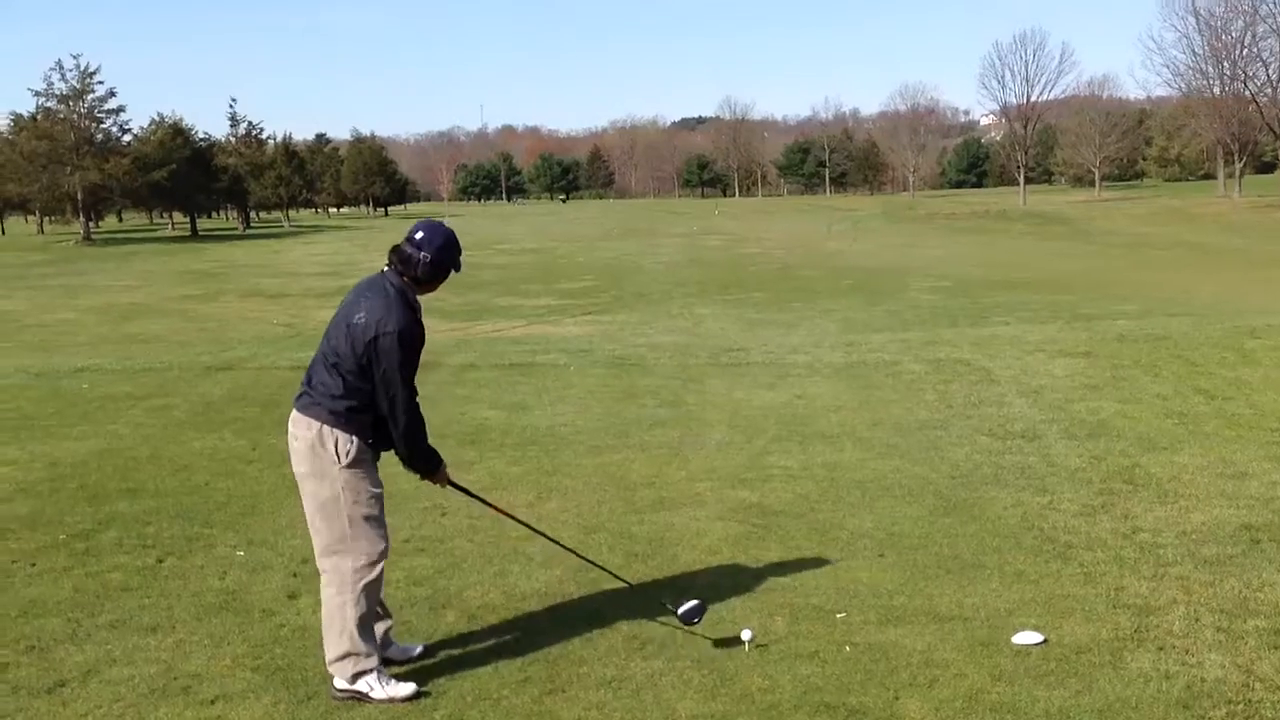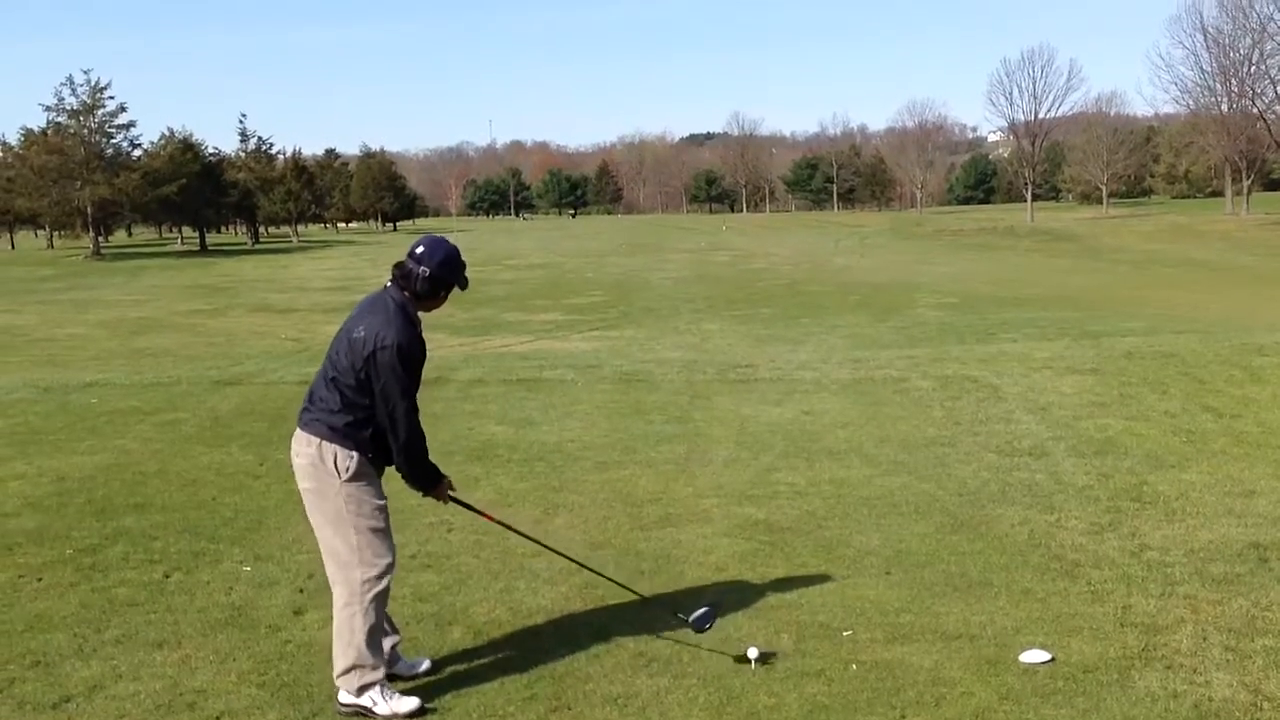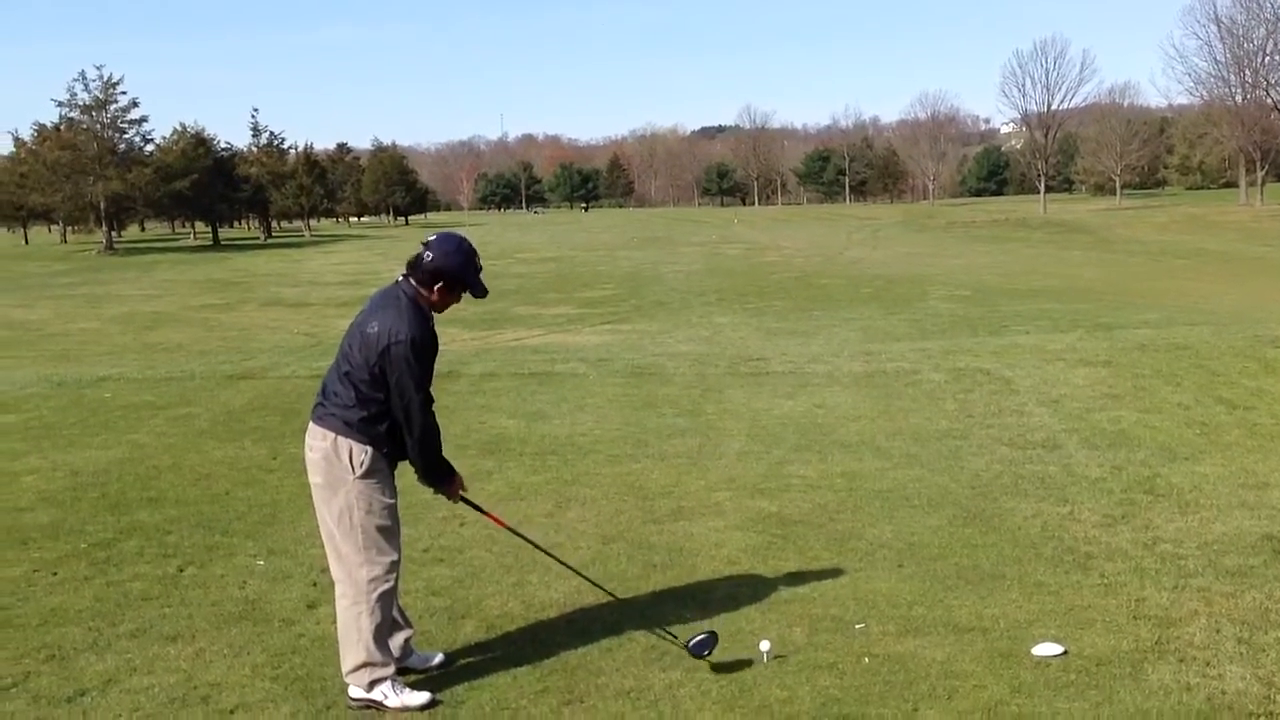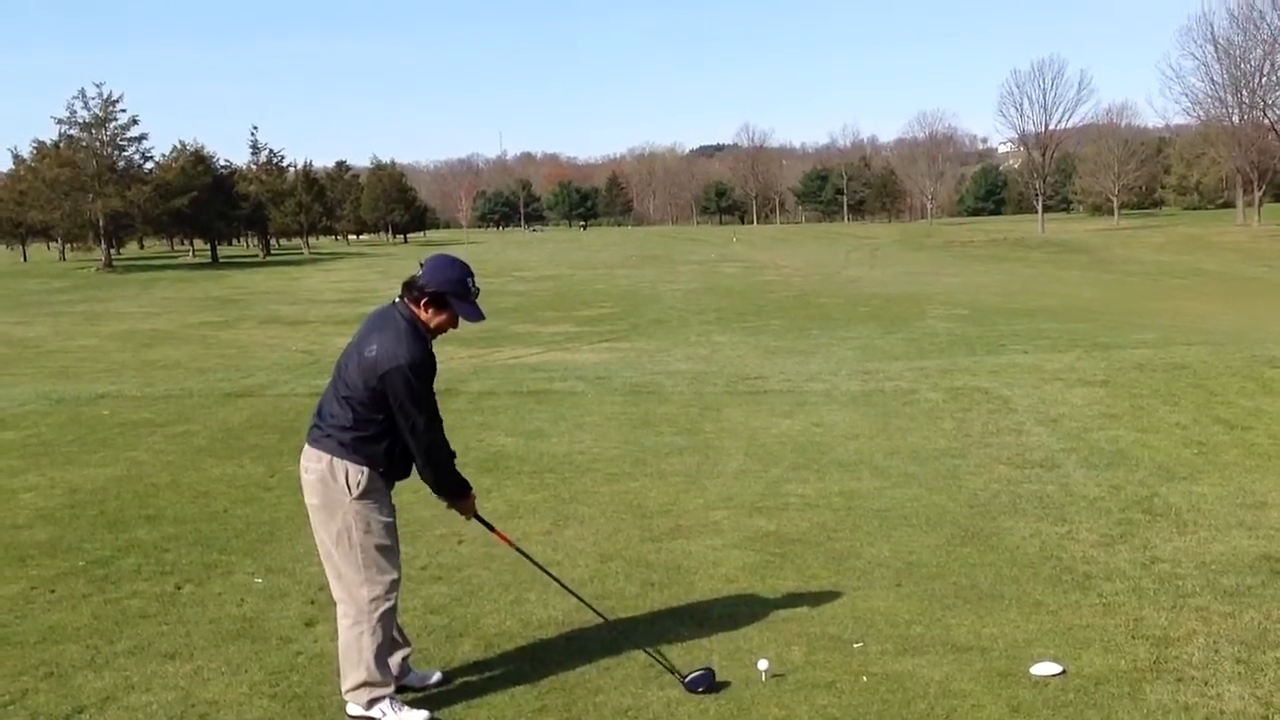
dt=0.7s
person 1, frame 1
left shoulder: (375, 288)
right shoulder: (394, 321)
right elbow: (397, 402)
left wrist: (416, 457)
right wrist: (426, 462)
left hip: (322, 424)
right hip: (335, 438)
left knee: (361, 546)
right knee: (356, 553)
left ankle: (373, 639)
right ankle: (354, 671)
person 1, frame 2
left shoulder: (382, 305)
right shoulder: (394, 335)
right elbow: (398, 418)
left wrist: (420, 471)
right wrist: (426, 478)
left hip: (334, 443)
right hip: (335, 454)
left knee: (368, 560)
right knee: (366, 566)
left ankle: (380, 654)
person 1, frame 3
left shoulder: (395, 299)
right shoulder: (406, 331)
right elbow: (414, 413)
left wrist: (433, 468)
right wrist: (439, 475)
left hip: (349, 438)
right hip: (349, 449)
left knee: (380, 557)
right knee: (368, 563)
left ankle: (393, 647)
right ankle: (369, 679)
person 1, frame 4
left shoulder: (392, 321)
right shoulder: (402, 355)
left elbow: (422, 422)
right elbow: (422, 435)
left wrist: (449, 481)
right wrist: (456, 489)
left hip: (354, 465)
right hip: (345, 472)
left knee: (381, 576)
right knee: (368, 585)
left ankle: (391, 666)
